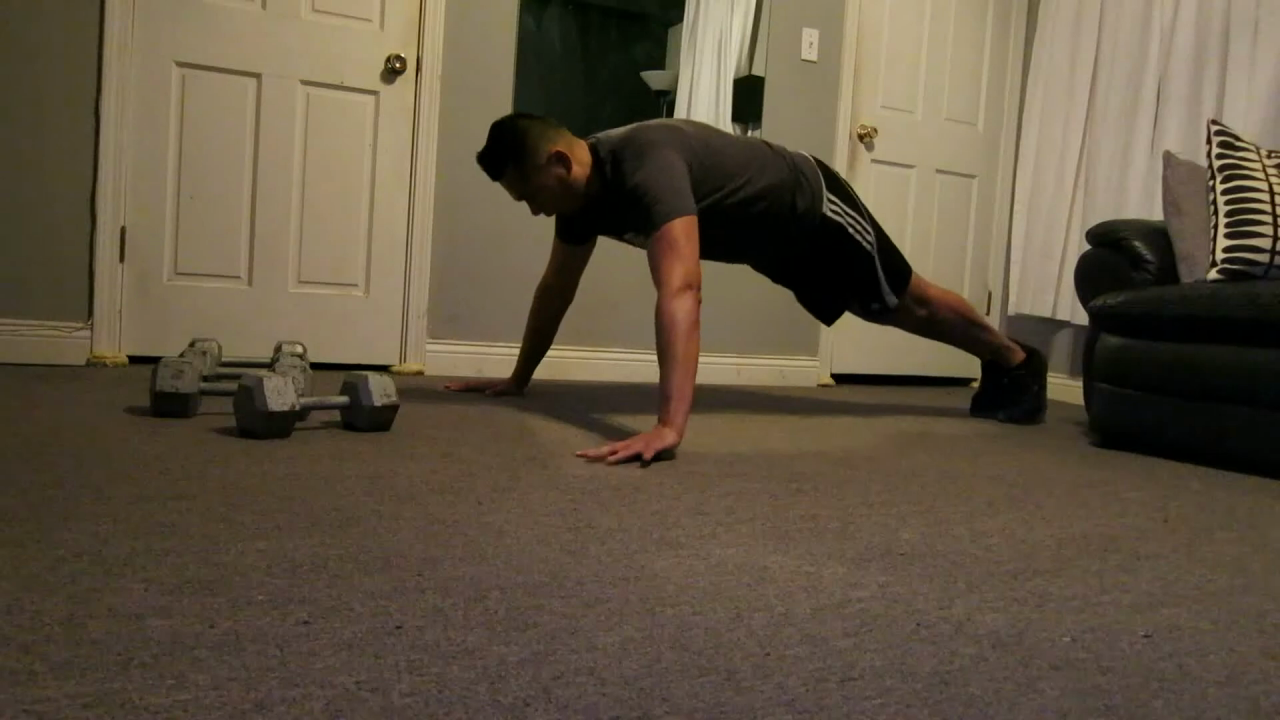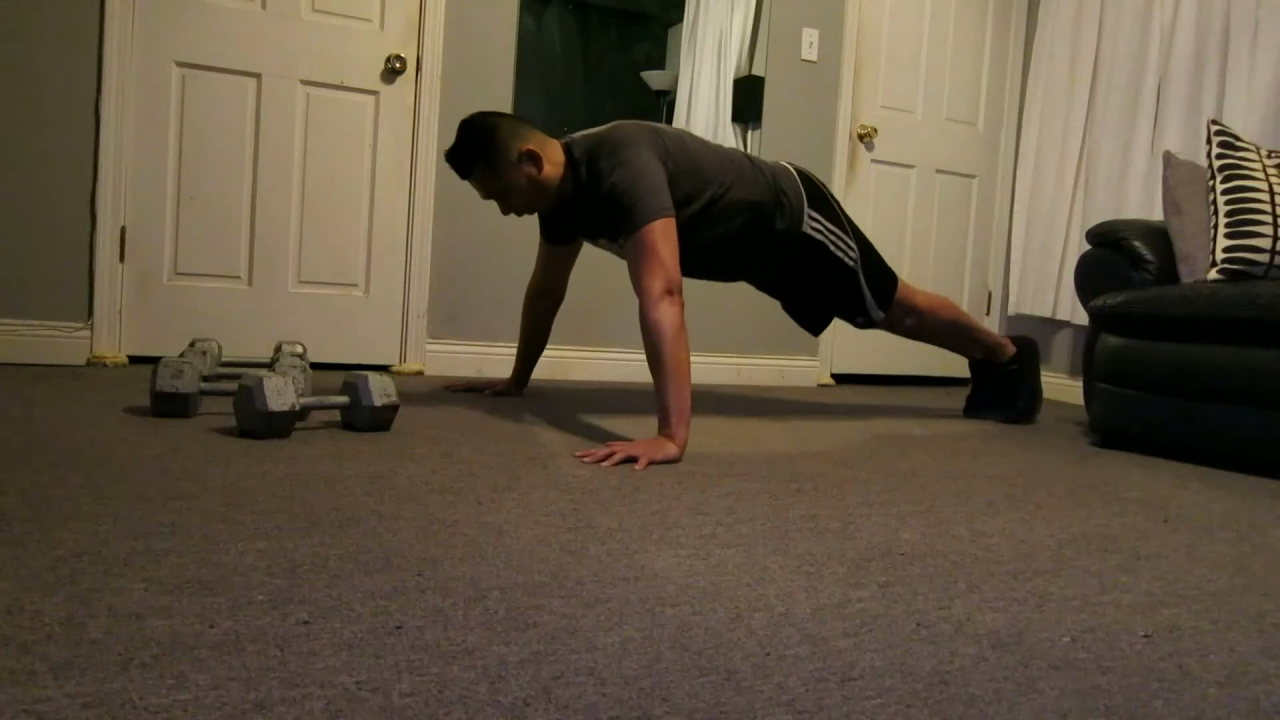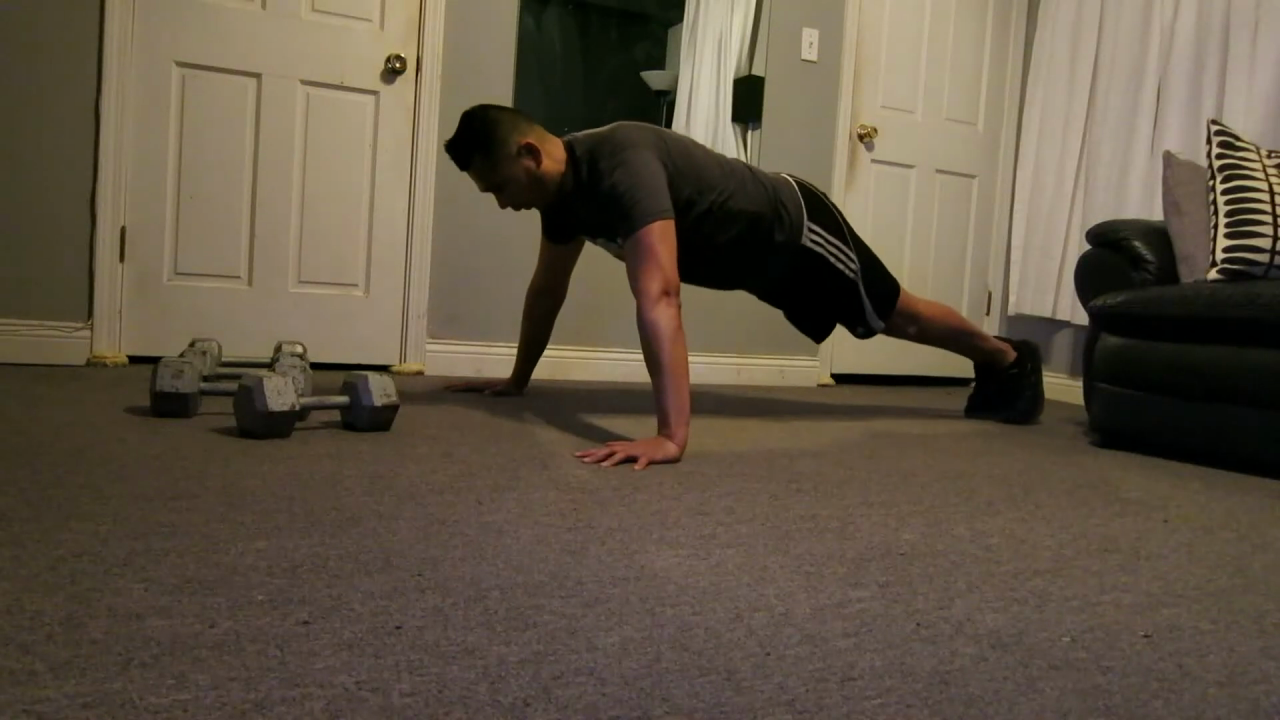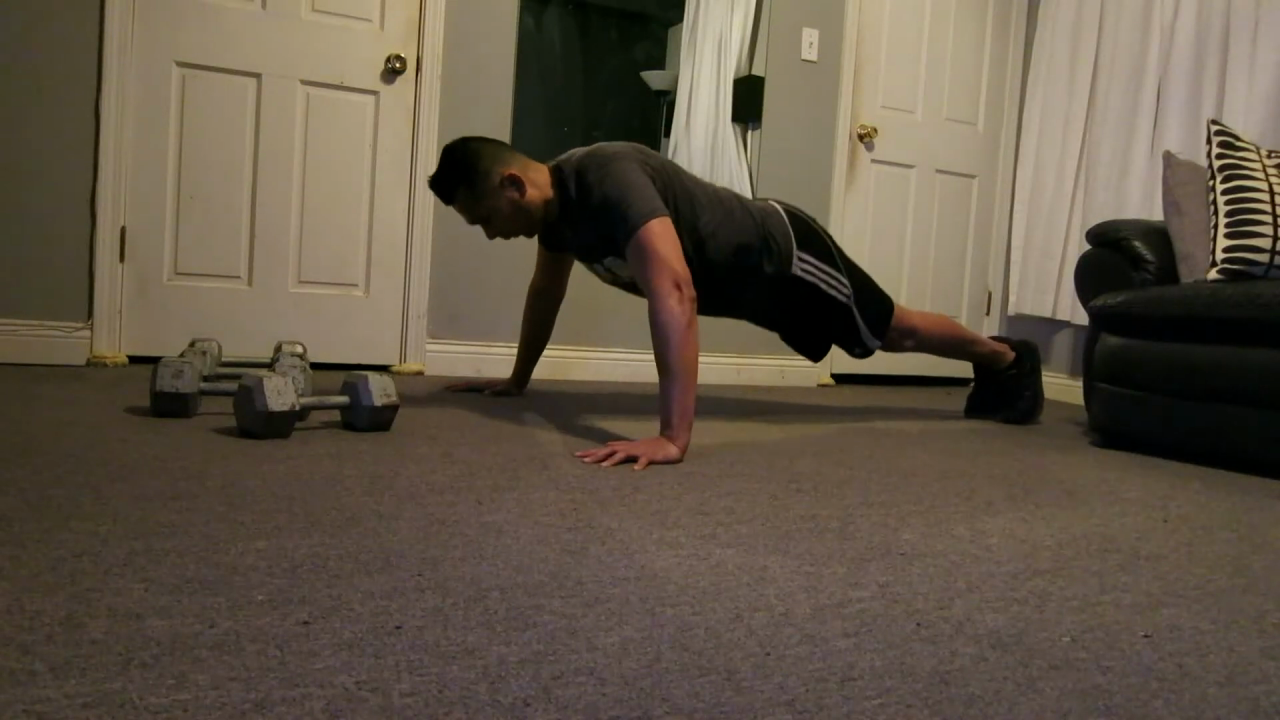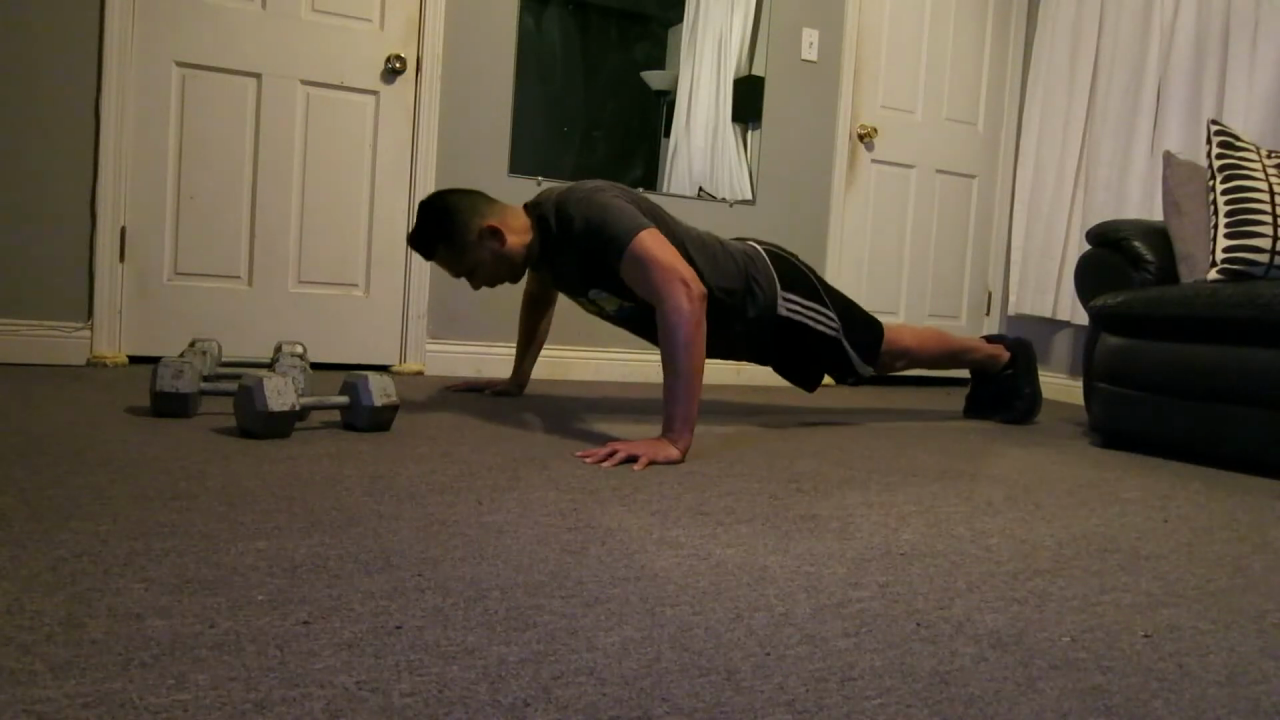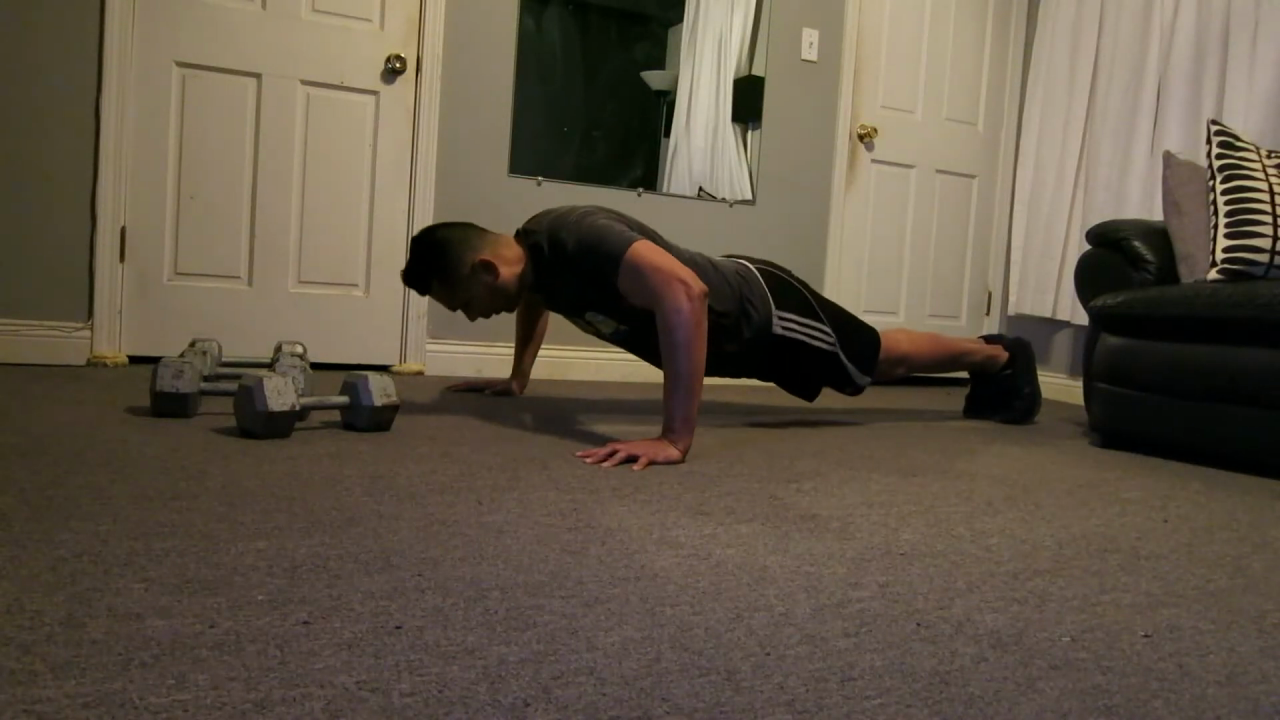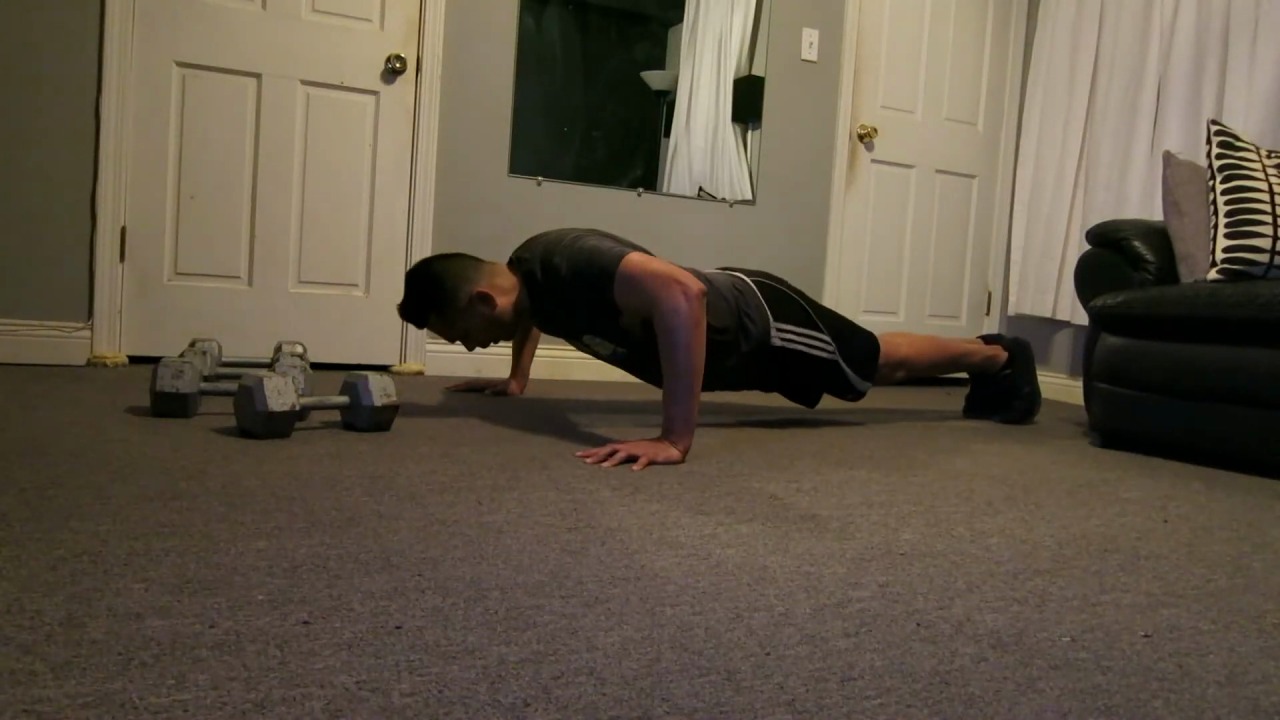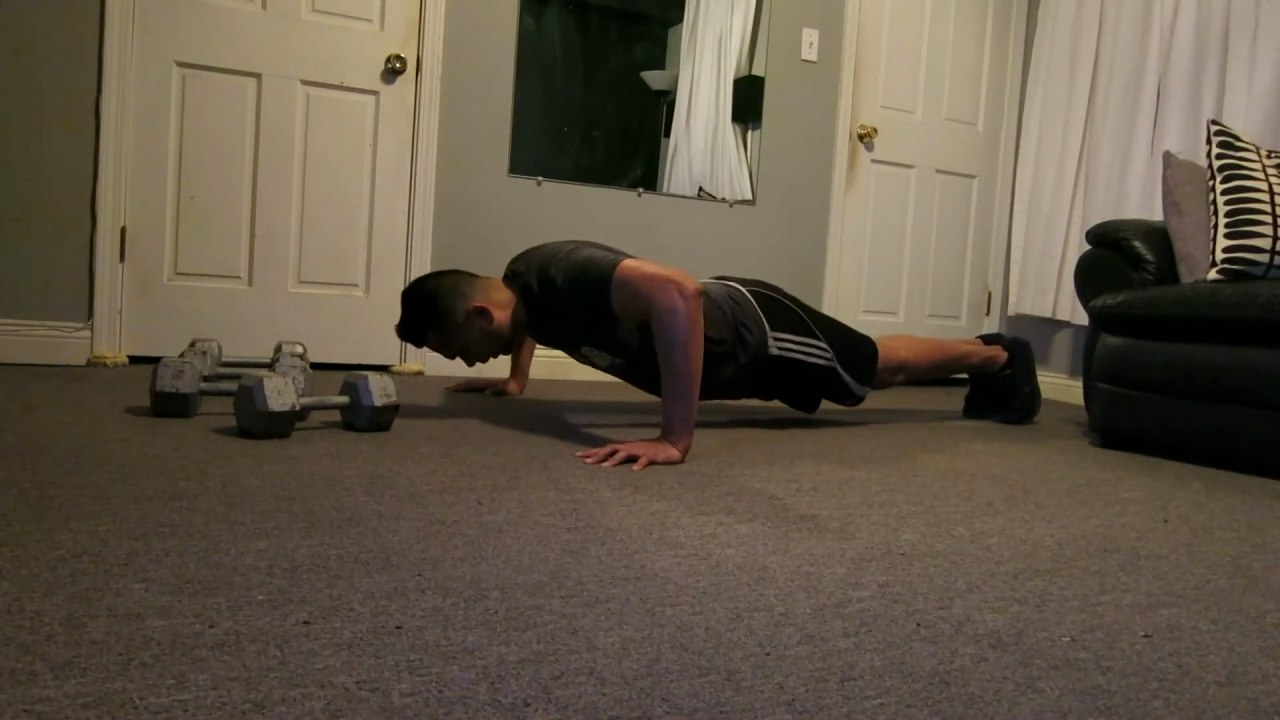
dt=0.4s
person 1, frame 1
left shoulder: (645, 165)
right shoulder: (585, 183)
left elbow: (680, 291)
right elbow: (557, 285)
left wrist: (669, 427)
right wrist: (518, 377)
left hip: (812, 206)
right hip: (773, 238)
left knee: (908, 302)
right knee: (888, 315)
left ankle: (1017, 362)
right ankle: (996, 367)
person 1, frame 2
left shoulder: (620, 165)
right shoulder: (564, 187)
left elbow: (661, 296)
right elbow: (545, 288)
left wrist: (671, 436)
right wrist: (516, 379)
left hip: (793, 217)
right hip: (755, 246)
left knee: (896, 310)
right knee: (885, 319)
left ankle: (1009, 355)
right ankle: (985, 365)
person 1, frame 3
left shoulder: (620, 165)
right shoulder: (565, 185)
left elbow: (658, 297)
right elbow: (547, 286)
left wrist: (672, 436)
right wrist: (517, 380)
left hip: (793, 228)
right hip: (756, 255)
left knee: (899, 317)
right knee: (889, 325)
left ankle: (1010, 360)
right ankle: (993, 365)
person 1, frame 4
left shoulder: (606, 181)
right shoulder: (555, 200)
left elbow: (675, 293)
right elbow: (546, 289)
left wrist: (674, 437)
right wrist: (517, 379)
left hip: (780, 254)
right hip: (749, 273)
left knee: (895, 332)
right knee: (888, 337)
left ankle: (1008, 360)
right ankle: (996, 364)
person 1, frame 5
left shoulder: (587, 217)
right shoulder: (540, 229)
left elbow: (684, 295)
right elbow: (540, 292)
left wrist: (674, 439)
right wrist: (518, 378)
left hip: (766, 294)
right hip: (737, 297)
left knee: (885, 351)
right knee: (881, 356)
left ankle: (1004, 359)
right ankle: (991, 360)
person 1, frame 6
left shoulder: (579, 243)
right shoulder: (532, 248)
left elbow: (685, 295)
left wrist: (675, 439)
right wrist: (518, 377)
left hip: (760, 310)
right hip: (735, 310)
left knee: (882, 358)
right knee: (879, 360)
left ankle: (1002, 357)
right ankle: (991, 355)
person 1, frame 7
left shoulder: (571, 267)
right shoulder: (525, 269)
left elbow: (683, 295)
left wrist: (675, 440)
right wrist: (517, 378)
left hip: (758, 321)
right hip: (731, 317)
left knee: (881, 363)
right knee: (878, 366)
left ankle: (1002, 358)
right ankle: (989, 355)
person 1, frame 8
left shoulder: (566, 279)
right shoulder: (521, 279)
left elbow: (679, 293)
left wrist: (675, 439)
right wrist: (516, 378)
left hip: (754, 330)
right hip: (730, 326)
left knee: (881, 366)
right knee: (876, 367)
left ankle: (1001, 358)
right ankle: (989, 357)
